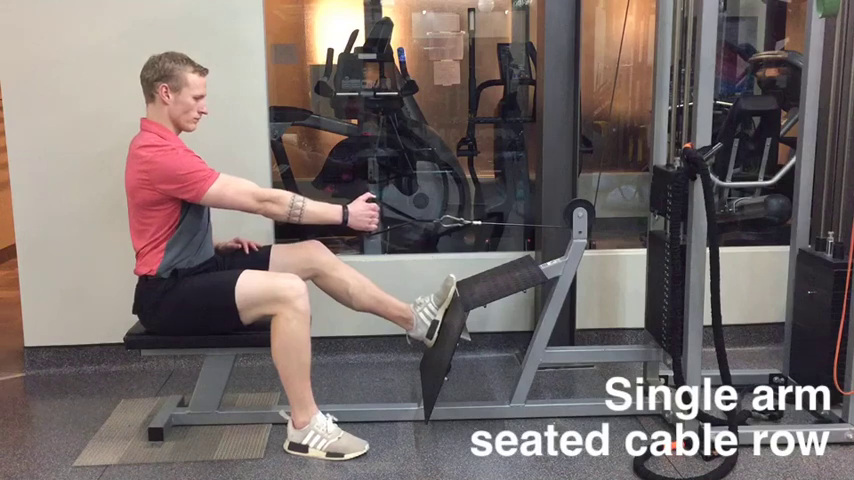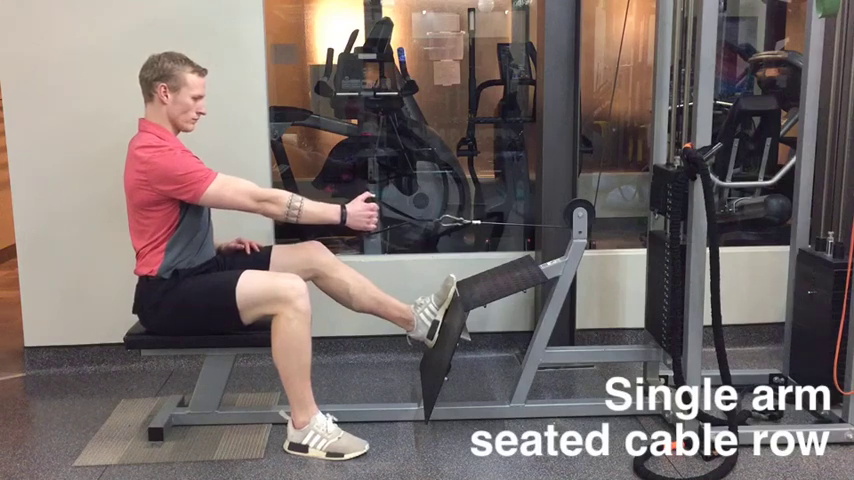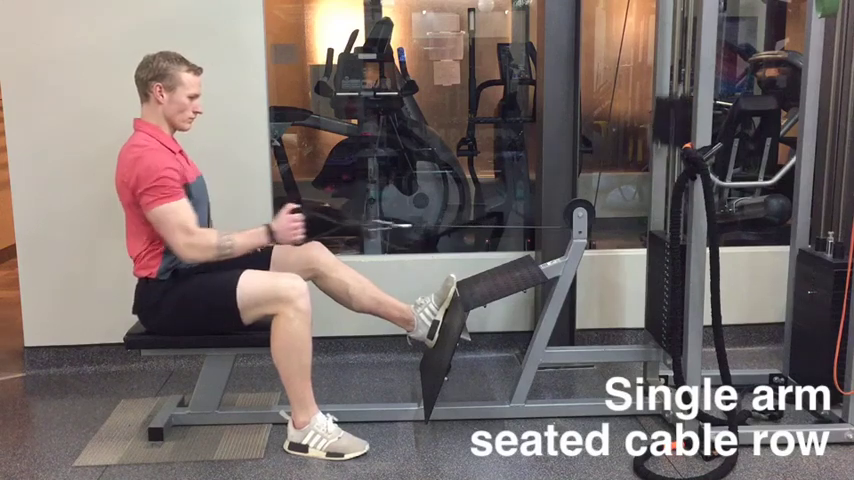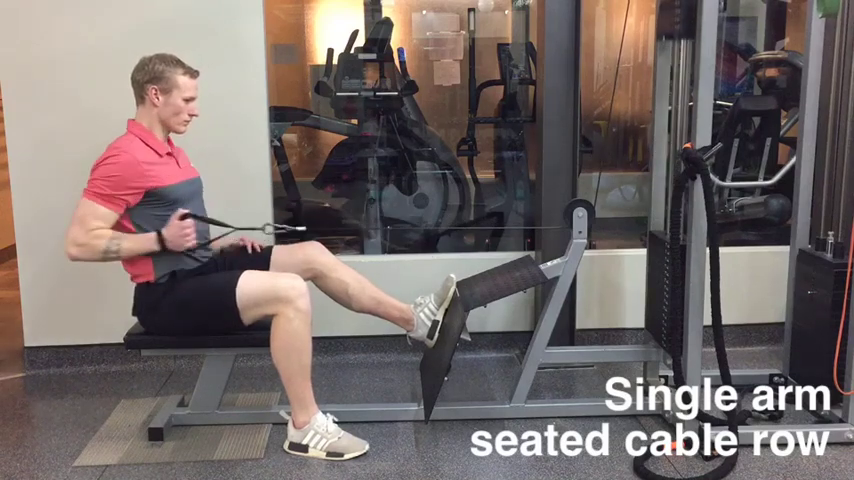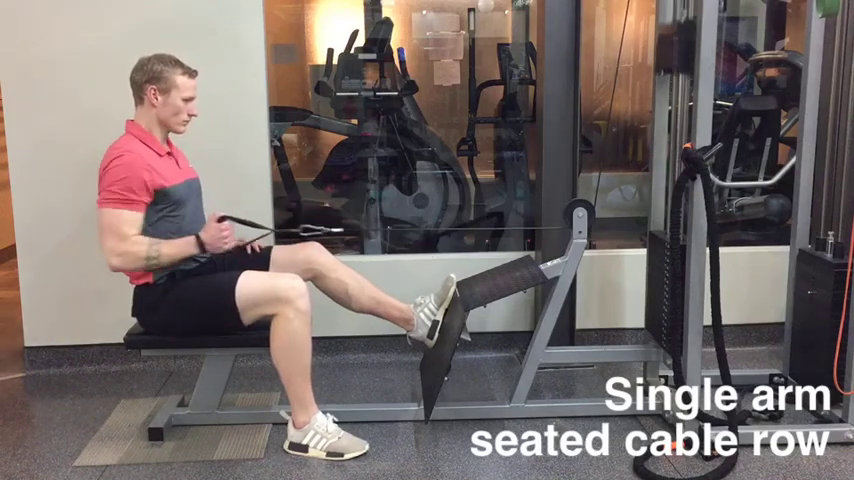
dt=0.5s
person 1, frame 1
left shoulder: (159, 145)
right shoulder: (160, 156)
right elbow: (262, 200)
left wrist: (218, 245)
right wrist: (344, 214)
left hip: (193, 270)
right hip: (168, 294)
left knee: (313, 255)
right knee: (289, 292)
left ankle: (414, 319)
right ankle: (305, 426)
person 1, frame 2
left shoulder: (158, 146)
right shoulder: (158, 156)
right elbow: (259, 200)
left wrist: (220, 246)
right wrist: (342, 214)
left hip: (194, 269)
right hip: (169, 293)
left knee: (313, 256)
right knee: (290, 292)
left ankle: (414, 320)
right ankle: (305, 426)
person 1, frame 3
left shoulder: (161, 146)
right shoulder: (147, 156)
right elbow: (190, 247)
left wrist: (242, 241)
right wrist: (268, 234)
left hip: (193, 274)
right hip: (168, 293)
left knee: (312, 255)
right knee: (290, 292)
left ankle: (415, 320)
right ankle: (305, 427)
person 1, frame 4
left shoulder: (167, 149)
right shoulder: (125, 159)
right elbow: (80, 243)
left wrist: (222, 245)
right wrist: (162, 240)
left hip: (201, 267)
right hip: (167, 294)
left knee: (311, 254)
right knee: (290, 292)
left ankle: (414, 321)
right ankle: (305, 425)
person 1, frame 5
left shoulder: (165, 149)
right shoulder: (128, 160)
right elbow: (120, 254)
left wrist: (216, 242)
right wrist: (200, 243)
left hip: (196, 270)
right hip: (166, 295)
left knee: (311, 255)
right knee: (290, 292)
left ankle: (415, 321)
right ankle: (305, 426)
